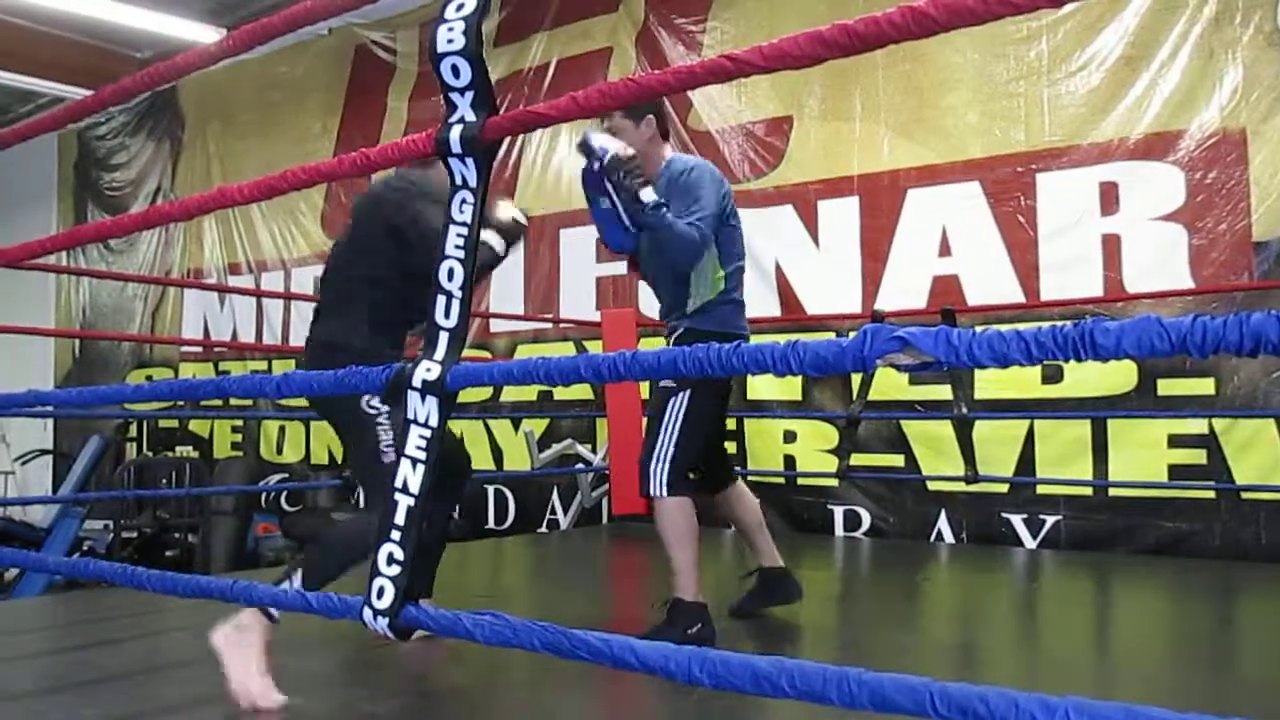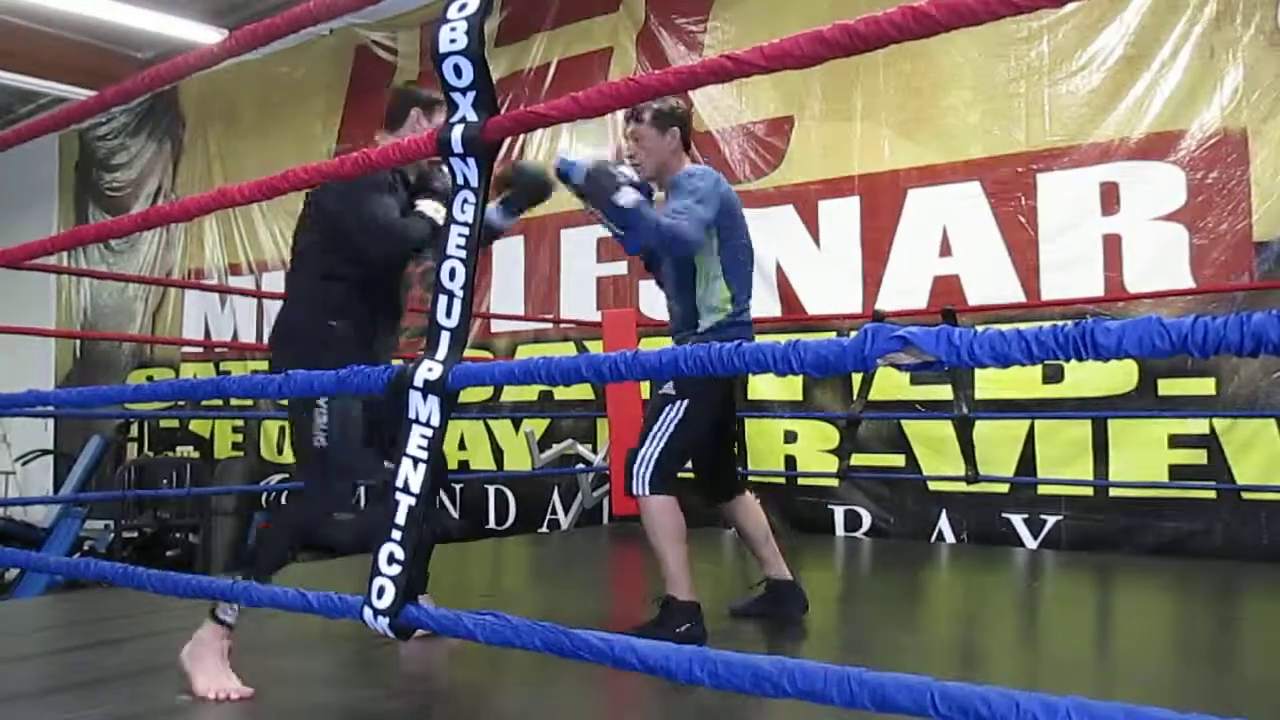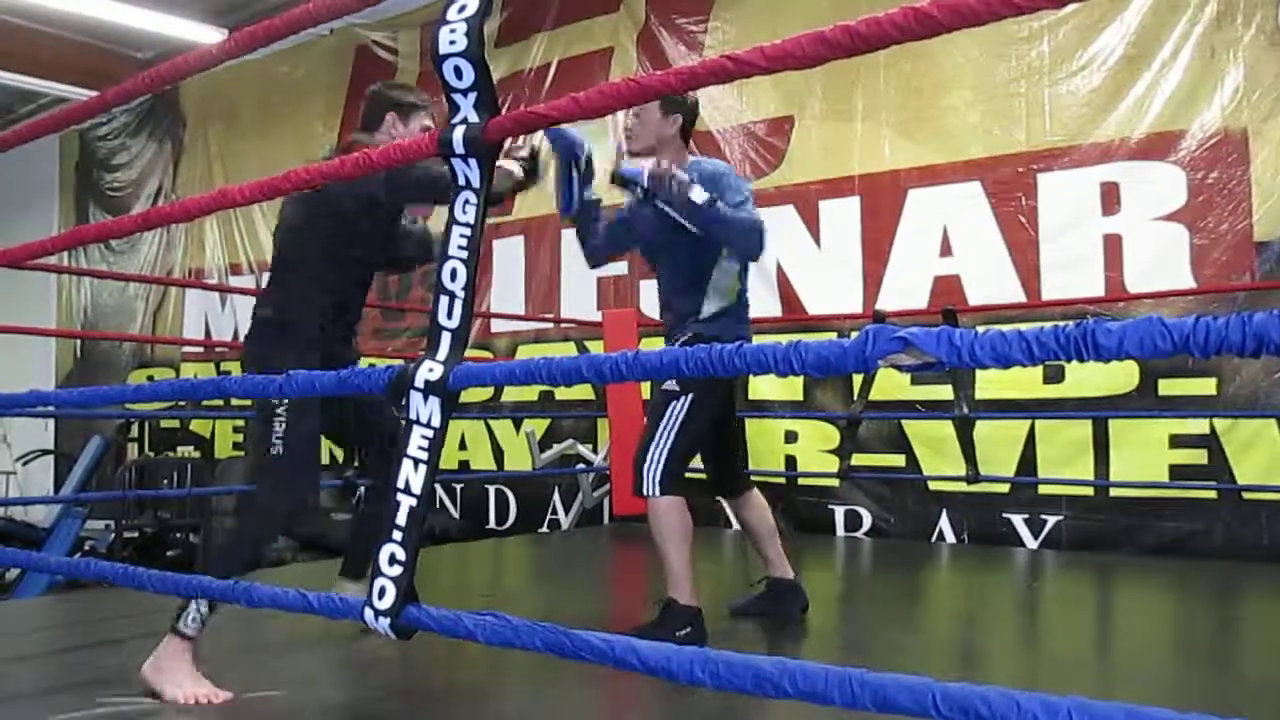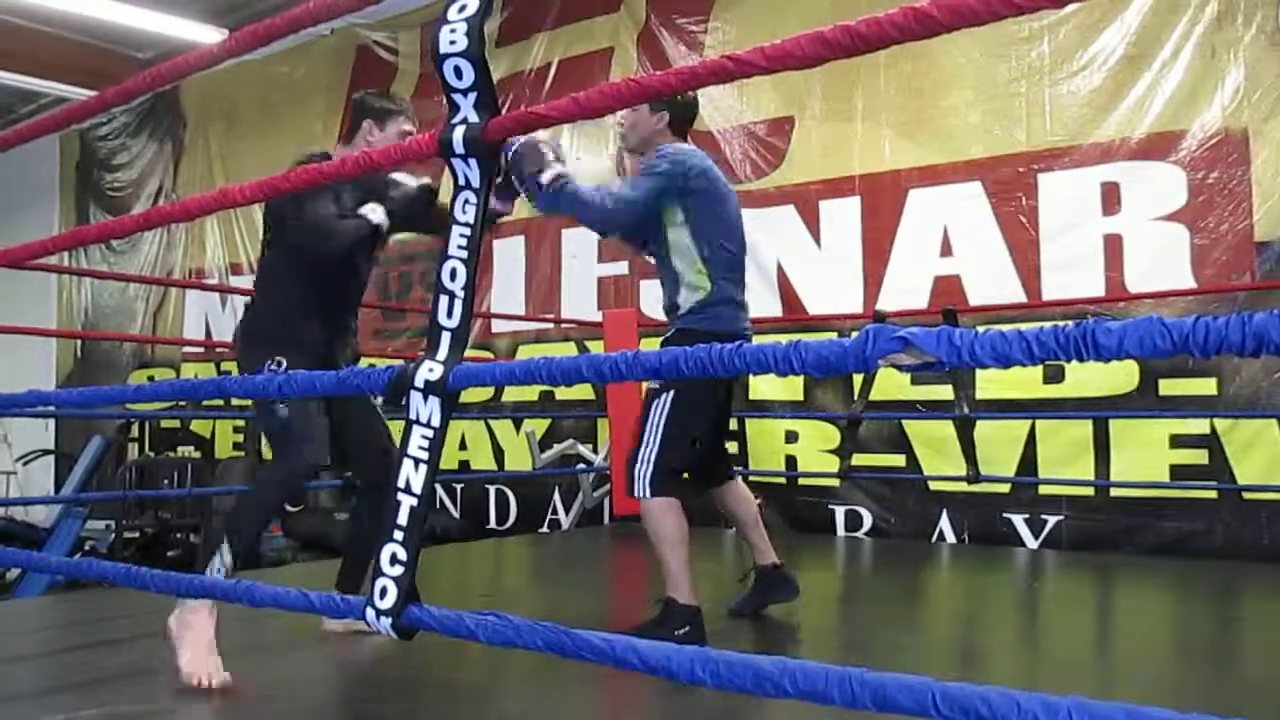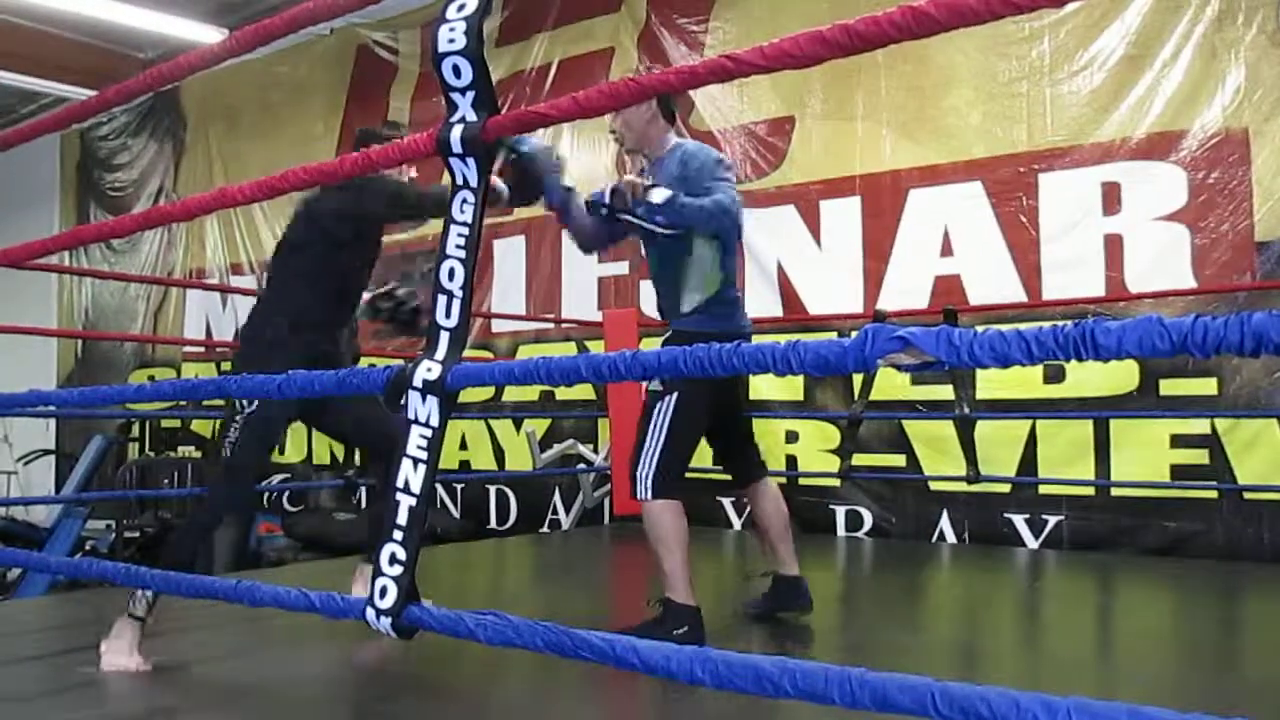
dt=0.2s
person 1, frame 1
left shoulder: (415, 205)
right shoulder: (411, 189)
left elbow: (445, 276)
left wrist: (499, 230)
right wrist: (495, 231)
left hip: (371, 365)
right hip: (349, 367)
left knee: (450, 470)
right knee: (395, 507)
left ankle: (414, 610)
right ankle: (249, 628)
person 1, frame 2
left shoulder: (400, 179)
right shoulder: (356, 173)
right elbow: (395, 244)
left wrist: (515, 202)
right wrist: (432, 205)
left hip: (361, 352)
right hip: (320, 349)
right knee: (328, 491)
left ankle: (412, 606)
right ankle: (212, 638)
person 1, frame 3
left shoulder: (374, 182)
right shoulder: (358, 169)
left elbow: (396, 252)
right elbow: (436, 183)
right wrist: (508, 173)
left hip: (328, 353)
right hip: (287, 354)
left knee: (395, 454)
right knee: (282, 497)
left ankle: (353, 586)
right ankle: (175, 650)
person 1, frame 4
left shoulder: (372, 183)
right shoulder: (307, 179)
left elbow: (438, 221)
right elbow: (329, 242)
right wrist: (381, 207)
left hip: (329, 356)
right hip: (277, 349)
left knee: (382, 469)
right knee: (297, 465)
left ankle: (346, 603)
right ankle: (196, 610)
person 1, frame 5
left shoulder: (349, 200)
right shoulder: (353, 192)
right elbow: (440, 203)
left wrist: (379, 301)
right wrist: (497, 190)
left hip: (321, 366)
right hip: (276, 364)
left knee: (395, 443)
right knee: (233, 491)
left ankle: (370, 582)
right ankle: (130, 624)
person 2, frame 1
left shoulder: (685, 176)
right shoulder: (653, 183)
left elbow: (687, 248)
right elbow: (648, 260)
left wrist: (633, 187)
right wrist: (610, 201)
left hip: (706, 337)
right hip: (703, 337)
left knee: (661, 470)
right knee: (708, 466)
left ankle: (690, 616)
right ankle: (774, 575)
person 2, frame 2
left shoulder: (703, 184)
right shoulder: (658, 193)
left elbow: (675, 239)
right elbow: (657, 258)
left wrist: (614, 195)
right wrist: (607, 197)
left hip: (714, 347)
right hip: (705, 350)
left knee: (647, 470)
right knee: (721, 478)
left ankle: (680, 613)
right ankle: (783, 587)
person 2, frame 3
left shoulder: (715, 176)
right shoulder: (644, 195)
left elbow: (750, 240)
right elbow: (600, 248)
left wrist: (686, 193)
right wrist: (575, 187)
left hip: (711, 340)
right hip: (704, 344)
left knee: (656, 470)
right knee: (729, 474)
left ankle: (682, 615)
right ankle: (784, 586)
person 2, frame 4
left shoulder: (677, 163)
right shoulder: (684, 169)
left elbow: (612, 213)
left wrist: (546, 173)
left hip: (701, 338)
right hip: (719, 335)
left knee: (650, 471)
right knee: (706, 462)
left ankle: (681, 617)
right ankle: (771, 572)
person 2, frame 5
left shoulder: (696, 160)
right shoulder: (654, 176)
left elbow: (724, 220)
right elbow: (594, 234)
left wrist: (650, 199)
right wrist: (550, 181)
left hip: (702, 337)
right hip: (714, 337)
left knee: (651, 474)
right knee: (743, 462)
left ankle: (681, 616)
right ankle: (789, 583)
